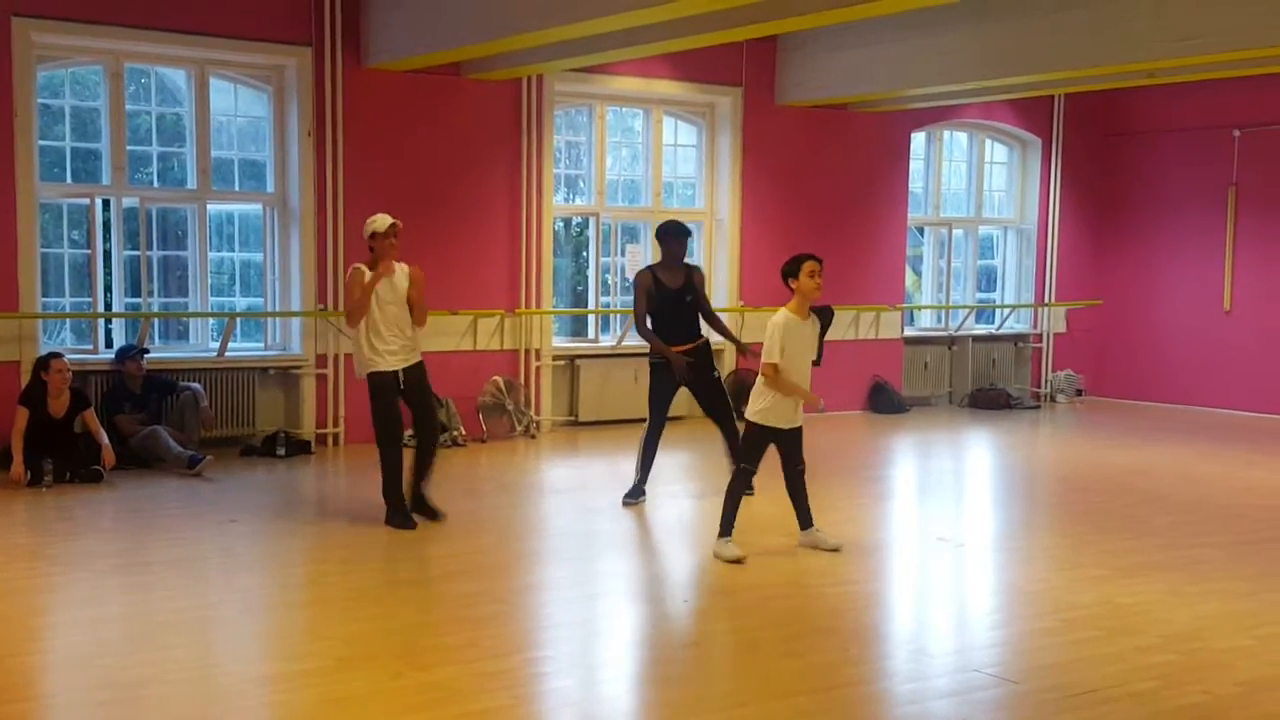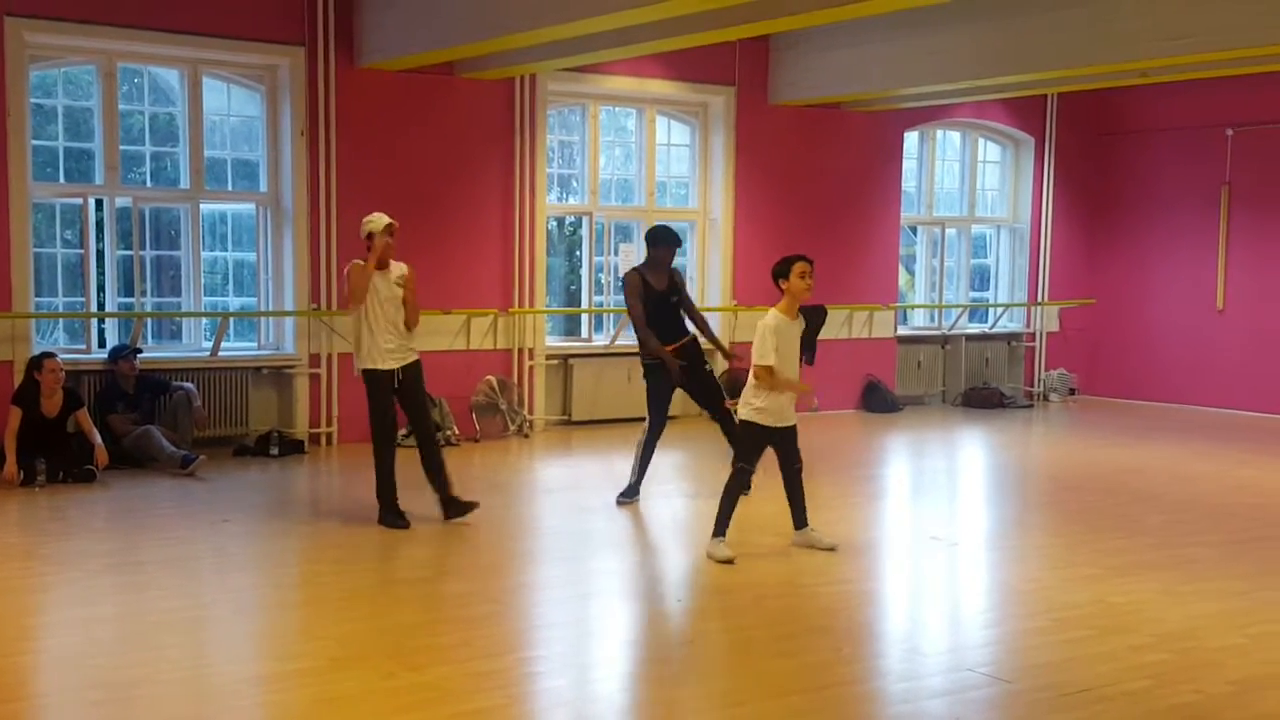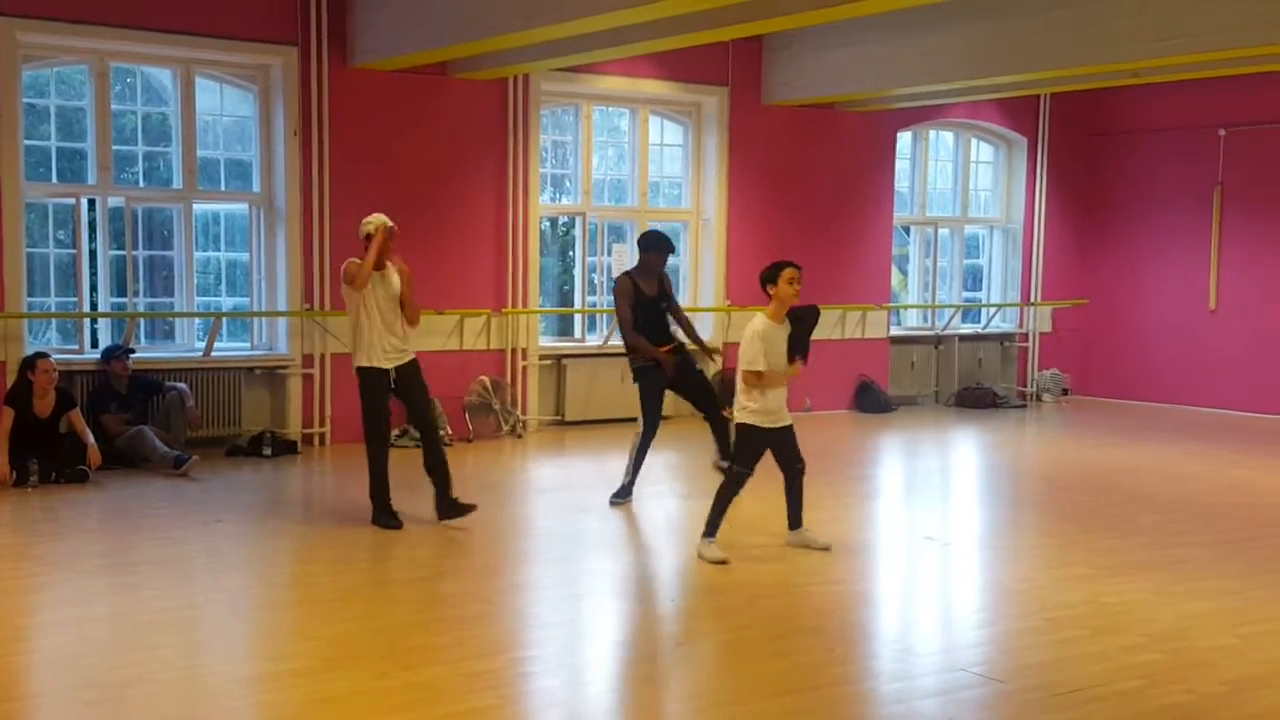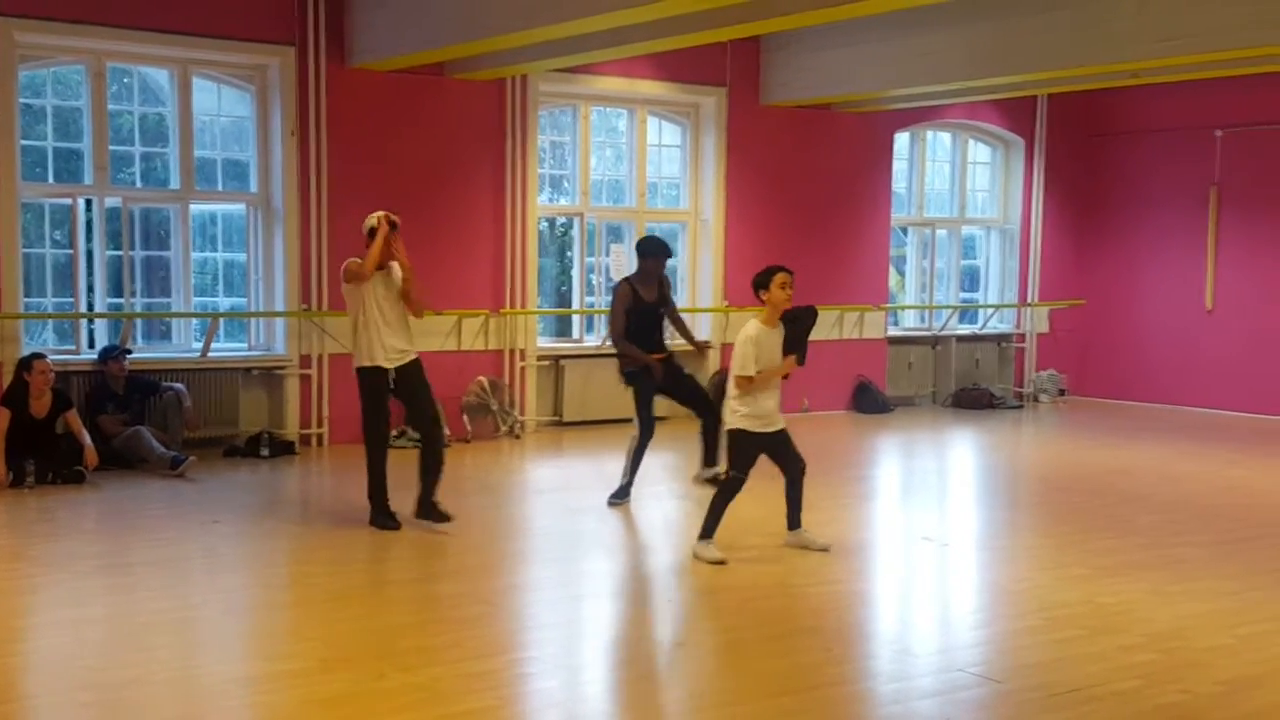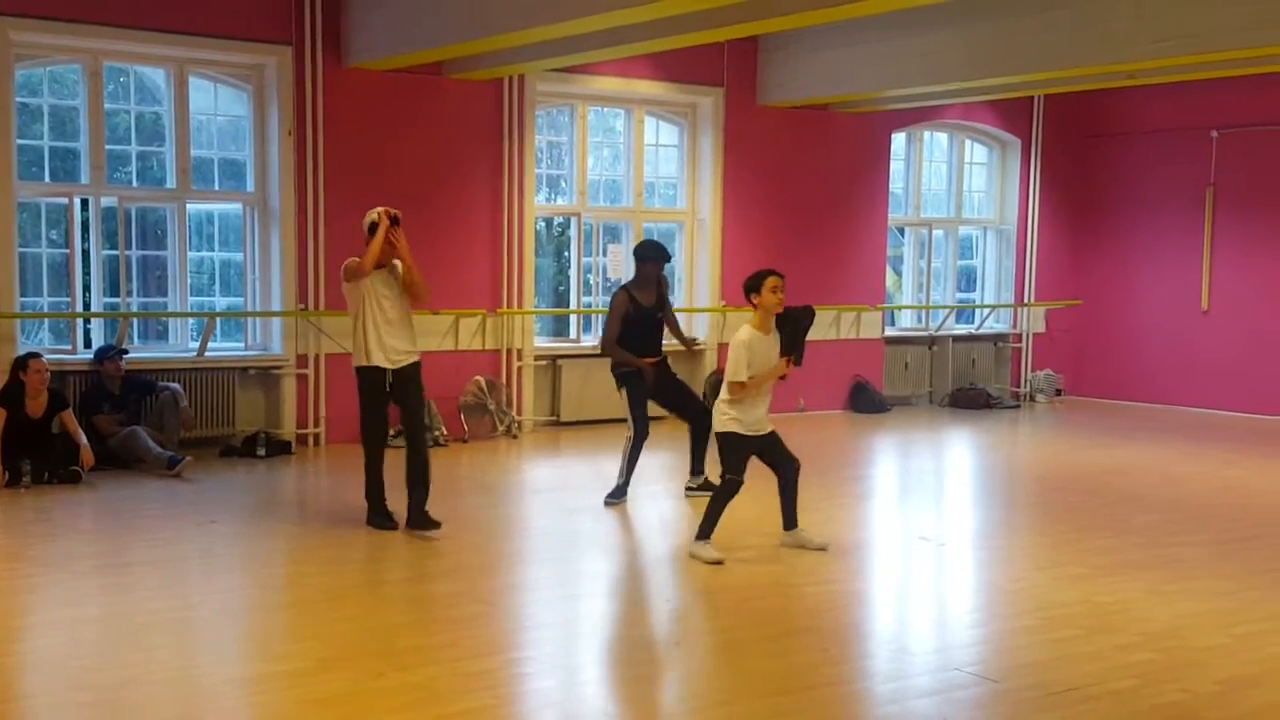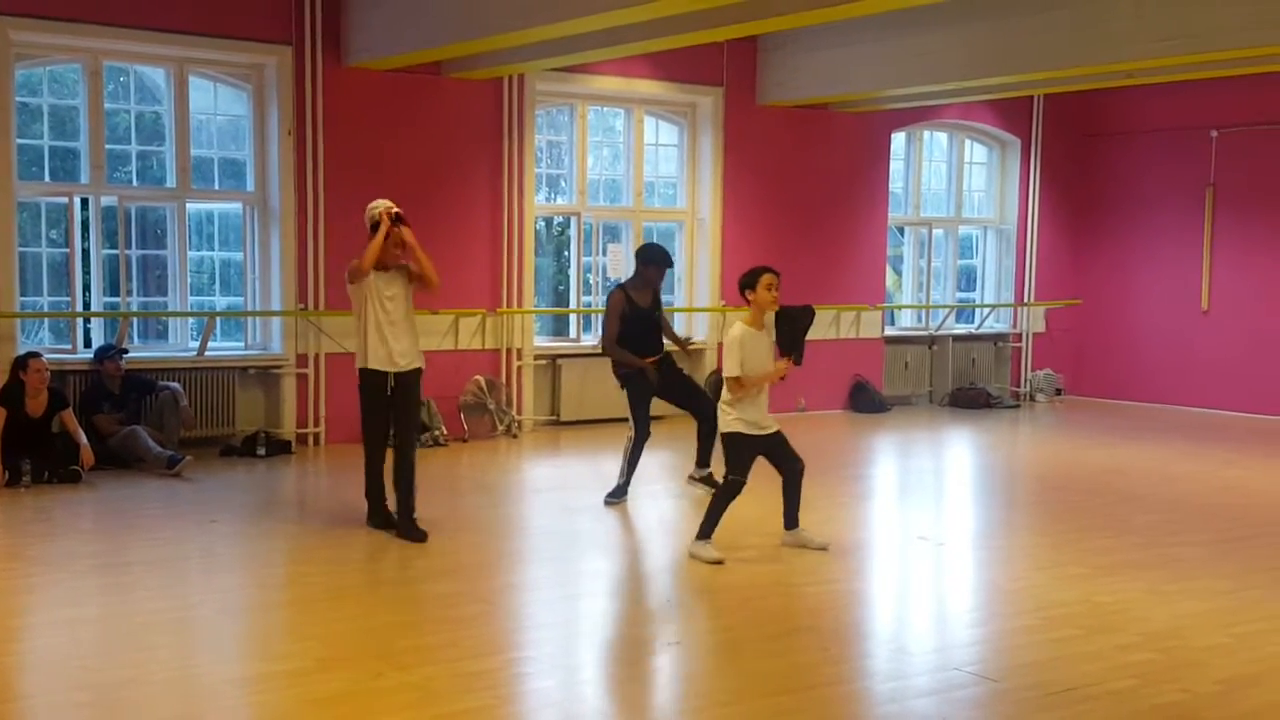
dt=0.1s
person 1, frame 1
left shoulder: (406, 273)
right shoulder: (358, 274)
left elbow: (419, 322)
right elbow: (352, 320)
left wrist: (419, 300)
right wrist: (375, 279)
left hip: (410, 360)
right hip: (379, 364)
left knee: (429, 428)
right knee: (390, 435)
left ankle: (417, 494)
right ankle: (395, 507)
person 1, frame 2
left shoulder: (404, 271)
right shoulder: (356, 270)
left elbow: (412, 324)
right elbow: (354, 300)
left wrist: (411, 294)
right wrist: (376, 253)
left hip: (406, 359)
right hip: (375, 364)
left knee: (426, 428)
right knee: (384, 435)
left ankle: (447, 499)
right ankle: (388, 506)
person 1, frame 3
left shoulder: (399, 271)
right shoulder: (352, 267)
left elbow: (413, 321)
right elbow: (360, 283)
left wrist: (407, 283)
right wrist: (376, 242)
left hip: (403, 359)
right hip: (371, 363)
left knee: (428, 425)
right knee: (378, 436)
left ankle: (445, 498)
right ankle: (381, 507)
person 1, frame 4
left shoulder: (399, 271)
right shoulder: (352, 269)
left elbow: (418, 310)
right elbow: (367, 271)
left wrist: (404, 264)
right wrist: (382, 230)
left hip: (406, 358)
right hip: (371, 363)
left knee: (431, 426)
right knee: (377, 437)
left ankle: (427, 500)
right ankle: (379, 508)
person 1, frame 5
left shoulder: (400, 268)
right shoulder: (353, 269)
left elbow: (422, 297)
right elbow: (366, 268)
left wrist: (406, 255)
right wrist: (383, 225)
left hip: (406, 360)
right hip: (372, 363)
left knee: (416, 433)
right knee: (374, 438)
left ankle: (417, 510)
right ankle: (376, 507)
person 1, frame 6
left shoulder: (405, 272)
right shoulder: (358, 275)
left elbow: (433, 283)
right elbow: (364, 265)
left wrist: (412, 242)
right wrist: (383, 227)
left hip: (408, 365)
right hip: (373, 366)
left knee: (406, 440)
right knee: (375, 441)
left ankle: (405, 517)
right ankle: (376, 508)
person 2, frame 1
left shoulder: (814, 322)
right shoulder: (780, 322)
right elbow: (768, 371)
right wrist: (802, 394)
left hip: (792, 415)
right hip: (765, 413)
left knee: (796, 471)
right knee: (744, 473)
left ankle: (807, 531)
right ankle: (724, 539)
person 2, frame 2
left shoulder: (799, 322)
right shoulder: (770, 324)
right elbow: (761, 374)
right wrist: (796, 387)
left hip: (784, 414)
right hip: (757, 413)
left knee: (793, 468)
right knee: (742, 472)
left ankle: (802, 530)
right ankle: (717, 538)
person 2, frame 3
left shoulder: (785, 325)
right shoulder: (757, 329)
right elbow: (750, 378)
right wrist: (786, 375)
left hip: (779, 415)
right hip: (753, 416)
left knee: (796, 468)
right knee: (738, 475)
left ankle: (796, 530)
right ankle: (708, 539)
person 2, frame 4
left shoulder: (779, 330)
right shoulder: (750, 335)
right elbow: (742, 383)
right wrist: (779, 371)
left hip: (769, 419)
right hip: (743, 421)
left knee: (795, 467)
right knee: (735, 479)
left ankle: (795, 531)
right ankle: (704, 541)
person 2, frame 5
left shoulder: (773, 335)
right shoulder: (743, 340)
right elbow: (735, 389)
right wrist: (772, 374)
left hip: (759, 423)
right hip: (733, 424)
left knee: (790, 468)
right knee: (732, 482)
left ankle: (791, 531)
right ankle: (700, 541)
person 2, frame 6
left shoulder: (766, 331)
right shoulder: (736, 336)
right elbow: (736, 385)
right wrist: (773, 373)
left hip: (764, 420)
right hip: (737, 424)
left knee: (794, 468)
right knee: (734, 482)
left ankle: (792, 530)
right ankle: (701, 540)
person 3, frame 1
left shoulder: (694, 274)
right shoulder: (645, 278)
left elbow: (707, 313)
right elbow: (641, 325)
left wrist: (735, 341)
right wrist: (669, 355)
left hip: (698, 354)
right hip: (665, 358)
left knee: (724, 414)
right knee: (656, 422)
right ankle: (639, 485)
person 3, frame 2
left shoulder: (674, 275)
right shoulder: (633, 280)
left elbow: (691, 312)
right elbow: (640, 328)
left wrist: (719, 345)
right wrist: (667, 357)
left hip: (688, 351)
right hip: (657, 360)
left knee: (721, 409)
right knee: (655, 423)
right ankle: (634, 484)
person 3, frame 3
left shoulder: (663, 280)
right shoulder: (624, 284)
left elbow: (677, 314)
right elbow: (627, 332)
left wrist: (703, 346)
right wrist: (659, 356)
left hip: (675, 354)
right hip: (646, 362)
left knee: (714, 406)
right knee: (649, 425)
left ankle: (727, 461)
right ankle: (627, 484)
person 3, frame 4
left shoulder: (662, 283)
right shoulder: (624, 291)
right elbow: (616, 339)
left wrist: (691, 340)
right wrist: (649, 361)
left hip: (665, 362)
right hip: (637, 367)
left knee: (710, 409)
right knee: (645, 428)
left ankle: (708, 471)
right ankle: (625, 486)
person 3, frame 5
left shoulder: (660, 285)
right shoulder: (622, 298)
right elbow: (608, 346)
left wrist: (683, 340)
right wrist: (641, 365)
left hip: (659, 366)
right hip: (631, 371)
left knee: (701, 416)
right knee: (639, 429)
left ankle: (696, 480)
right ankle: (621, 486)
person 3, frame 6
left shoulder: (652, 289)
right shoulder: (618, 297)
right elbow: (609, 346)
left wrist: (677, 341)
right wrist: (643, 365)
left hip: (662, 363)
right hip: (633, 370)
left knee: (707, 410)
right knee: (640, 430)
left ankle: (701, 472)
right ankle: (621, 486)
